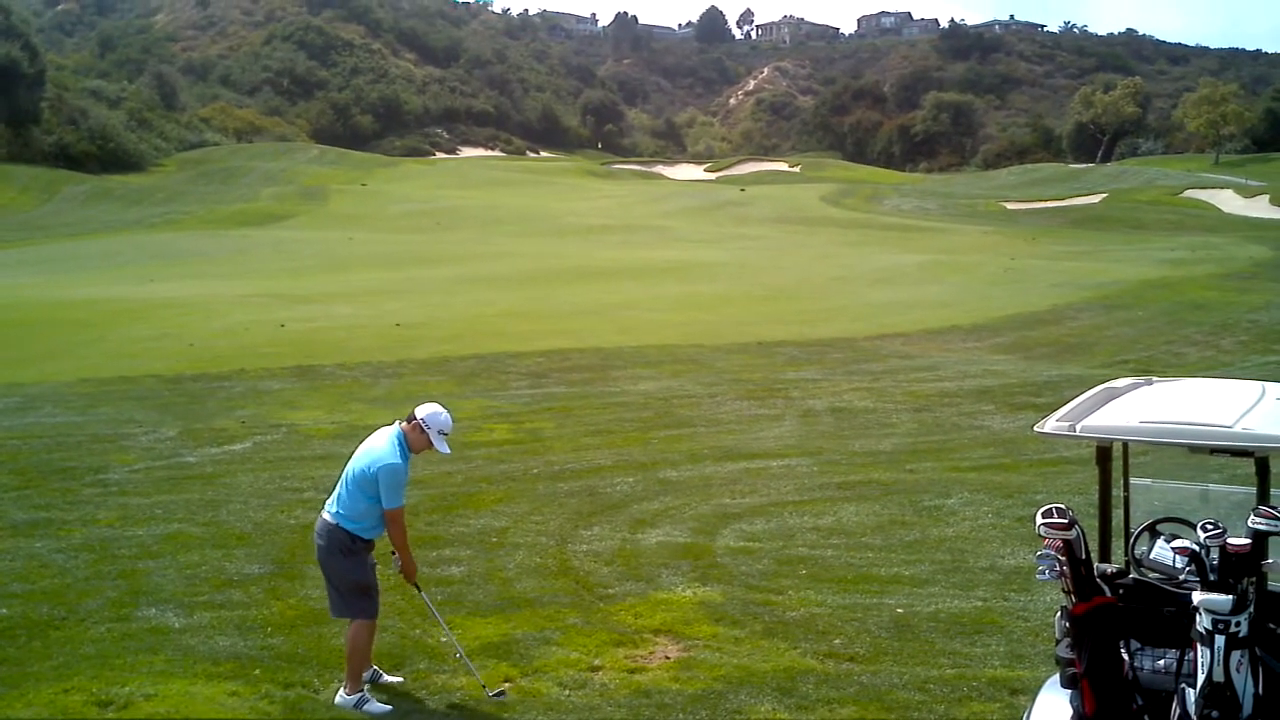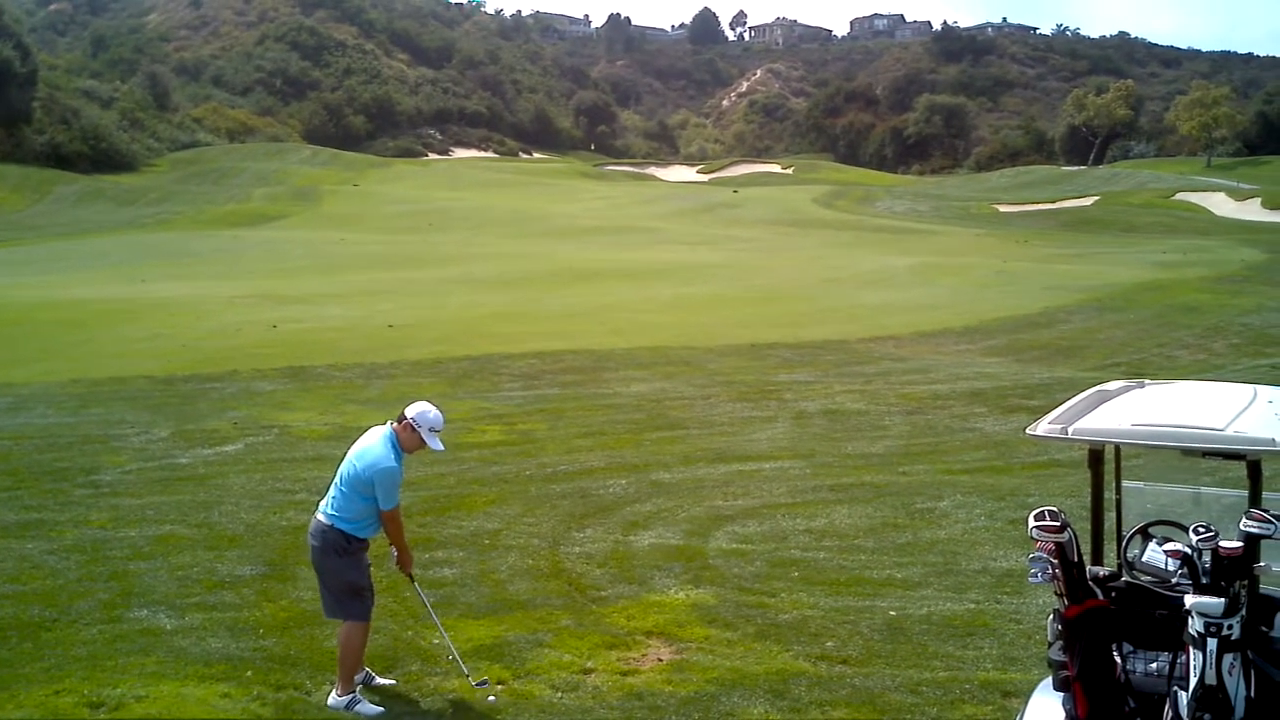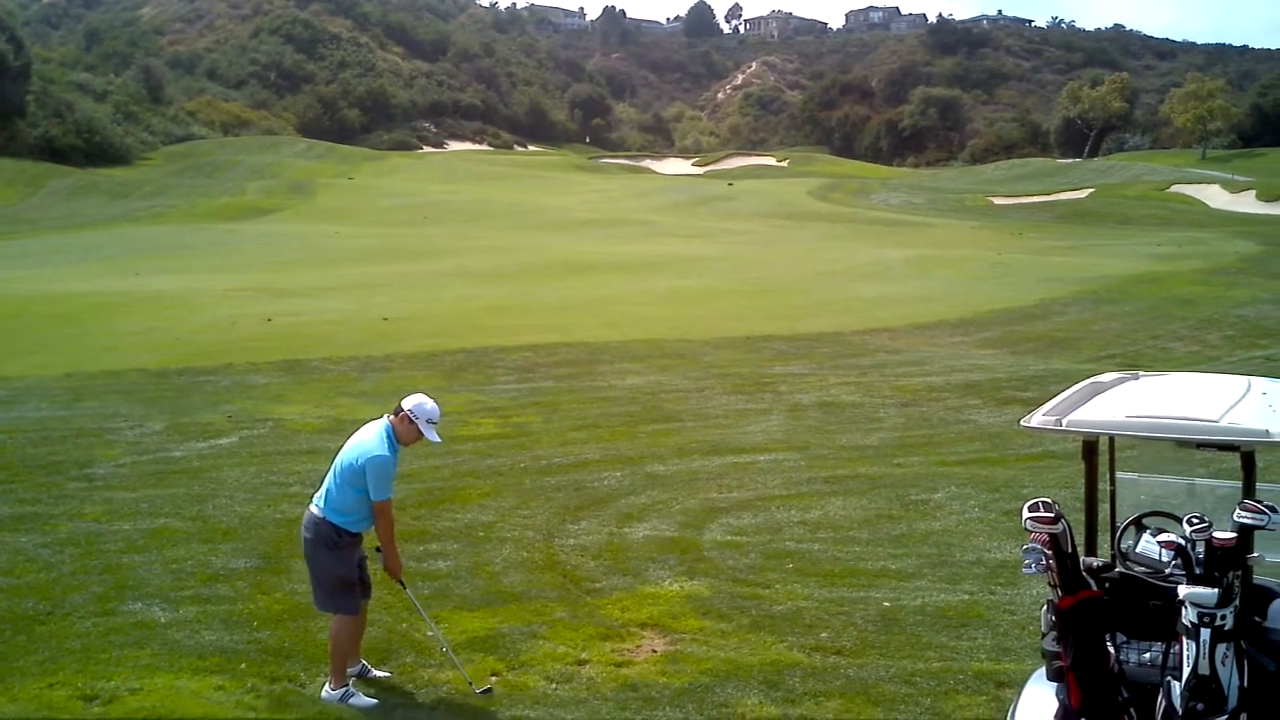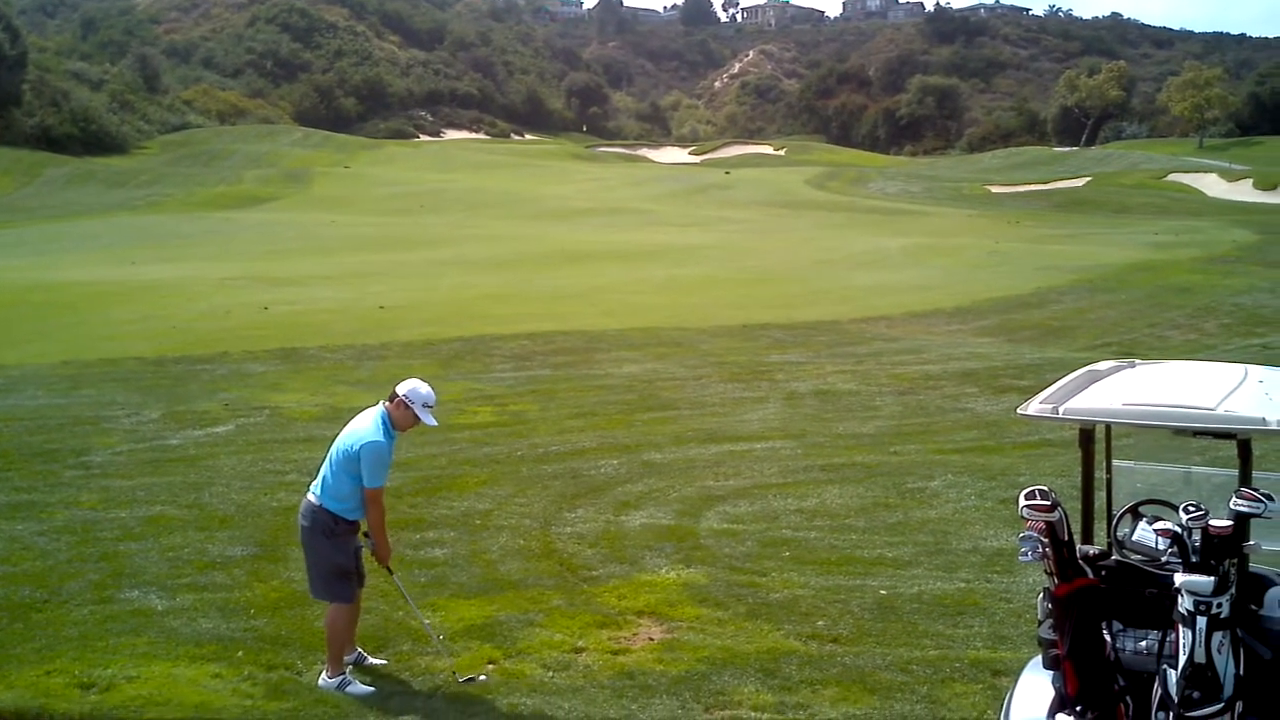
dt=0.3s
person 1, frame 1
left shoulder: (388, 434)
right shoulder: (392, 463)
right elbow: (394, 521)
left wrist: (401, 551)
right wrist: (408, 560)
left hip: (348, 532)
right hip: (341, 538)
left knee: (367, 608)
right knee: (363, 613)
left ankle: (364, 668)
right ankle: (352, 691)
person 1, frame 2
left shoulder: (379, 434)
right shoulder: (387, 465)
right elbow: (391, 519)
left wrist: (397, 546)
right wrist: (404, 553)
left hip: (341, 533)
right hip: (336, 540)
left knee: (361, 608)
right knee: (356, 615)
left ankle: (357, 671)
right ankle: (343, 692)
person 1, frame 3
left shoulder: (378, 429)
right shoulder: (380, 455)
right elbow: (382, 514)
left wrist: (386, 550)
right wrist: (392, 556)
left hip: (341, 527)
right hip: (329, 532)
left knee: (360, 598)
right knee: (345, 608)
left ankle: (352, 663)
right ankle: (337, 685)
person 1, frame 4
left shoulder: (374, 417)
right shoulder: (375, 441)
right elbow: (373, 502)
left wrist: (375, 537)
right wrist: (381, 543)
left hip: (338, 516)
right hip: (326, 520)
left knee: (353, 588)
right knee: (342, 596)
left ankle: (348, 651)
right ankle: (333, 673)
